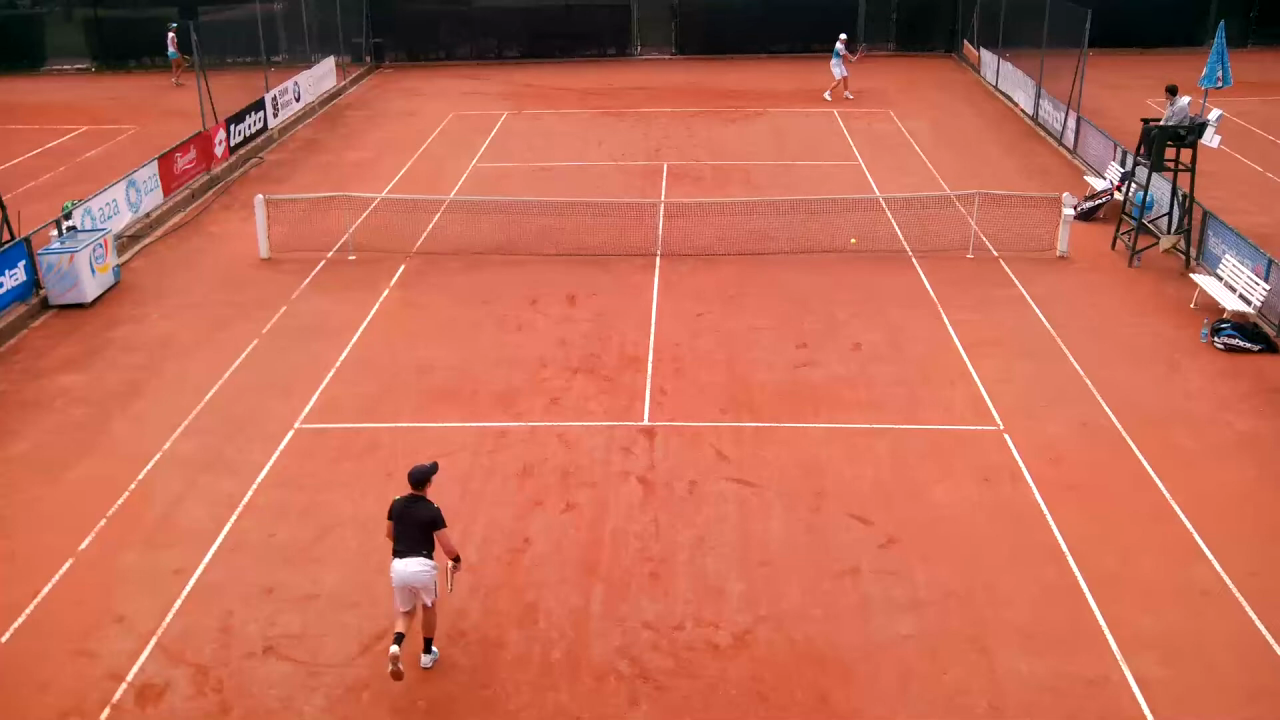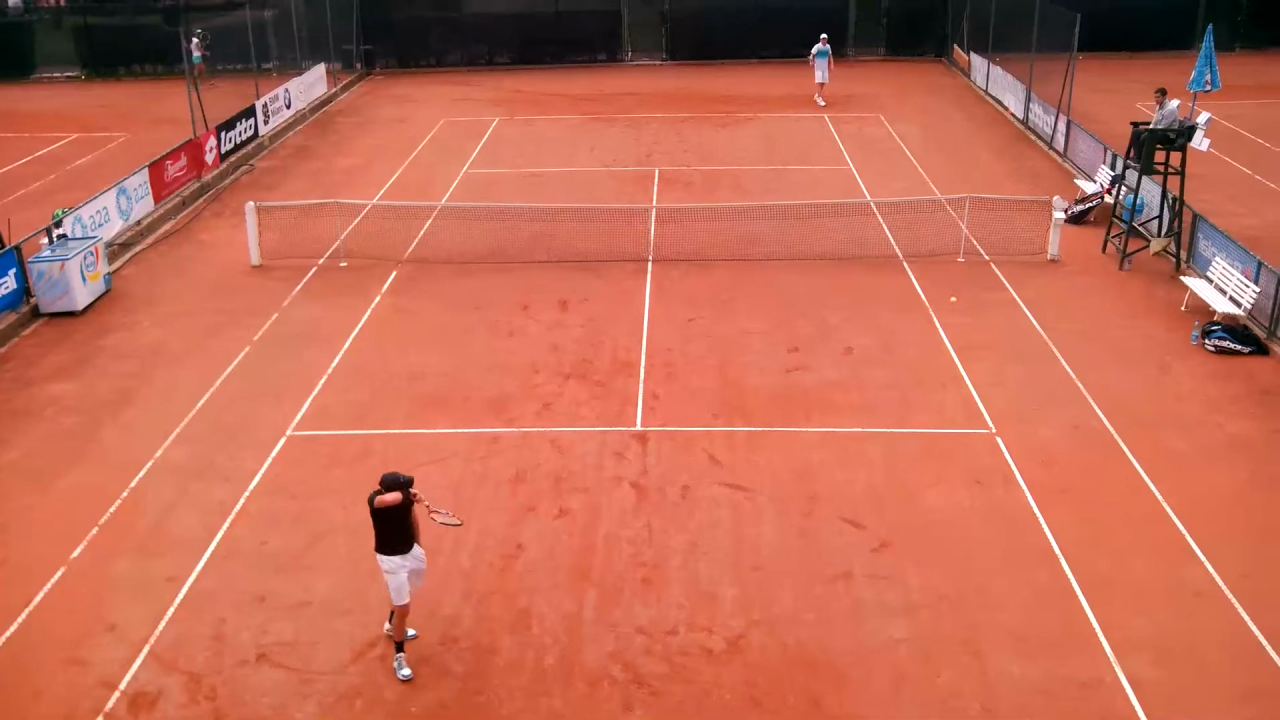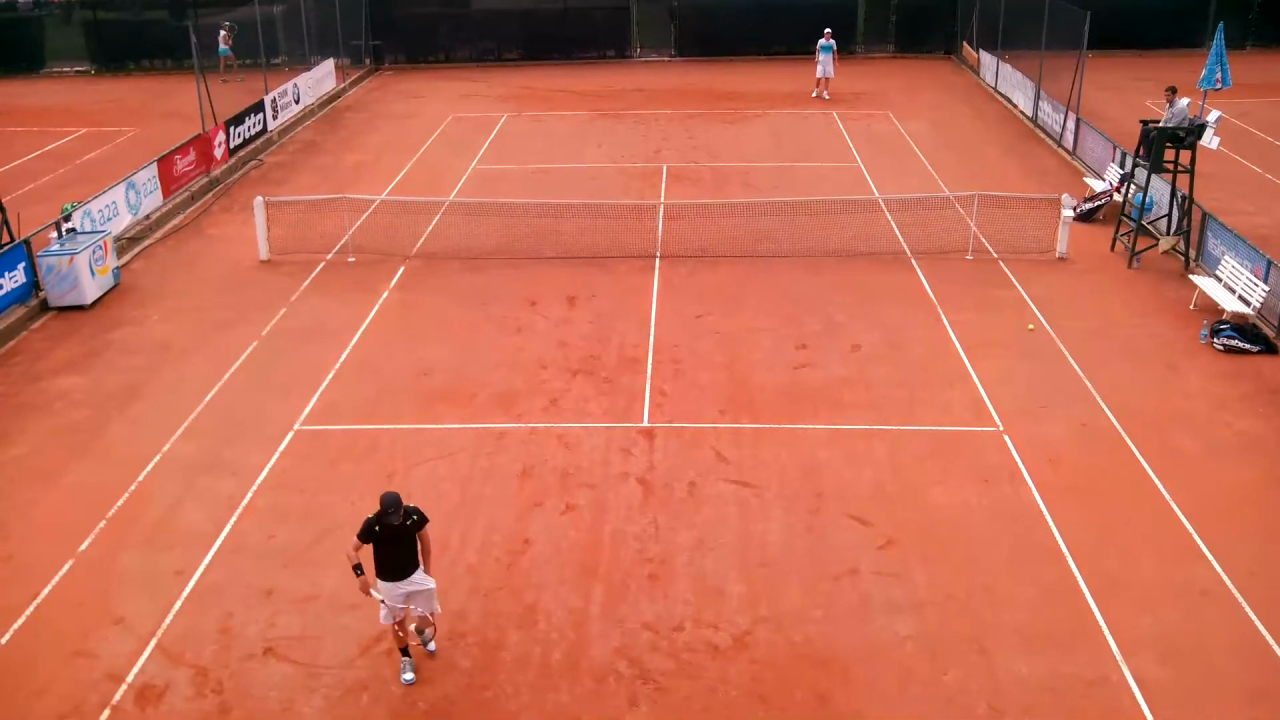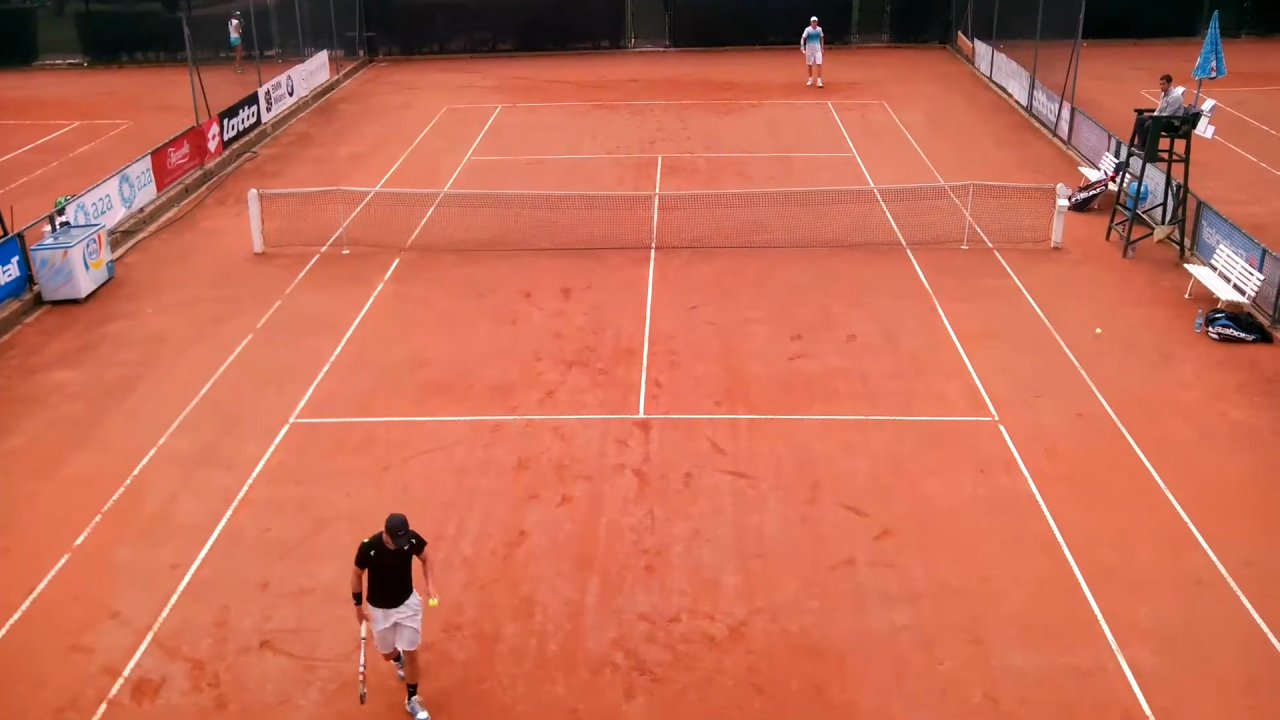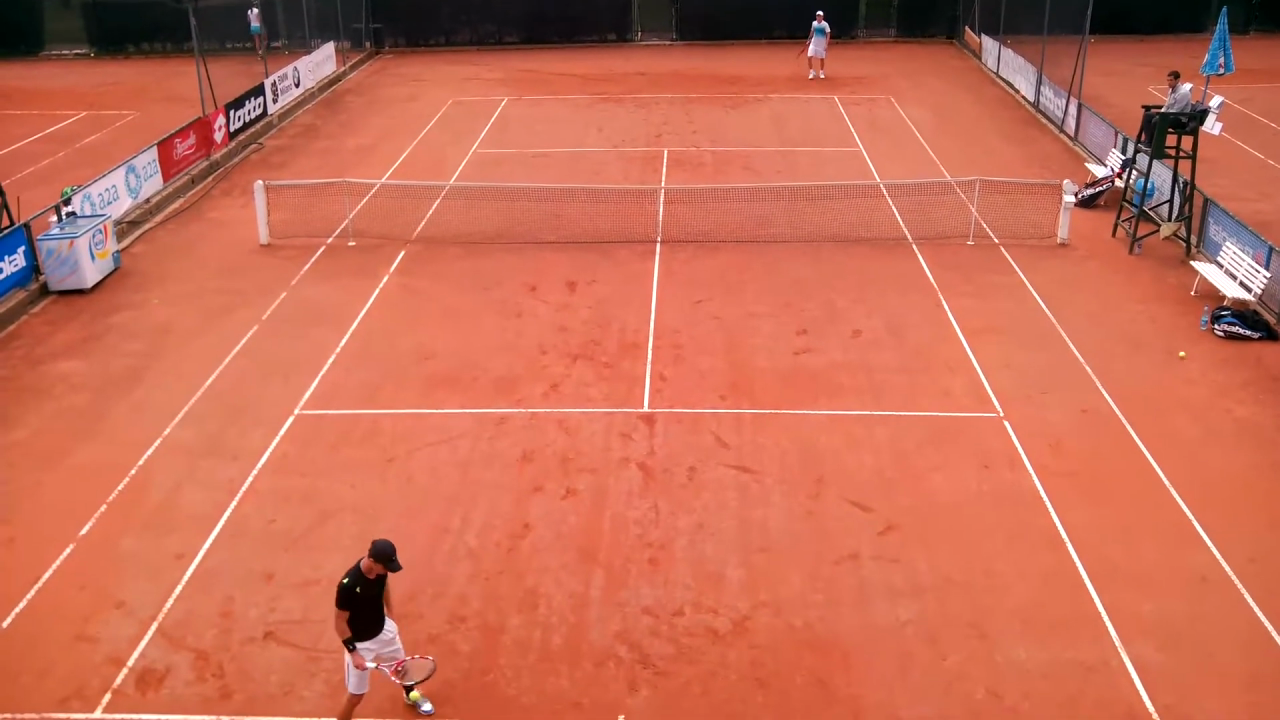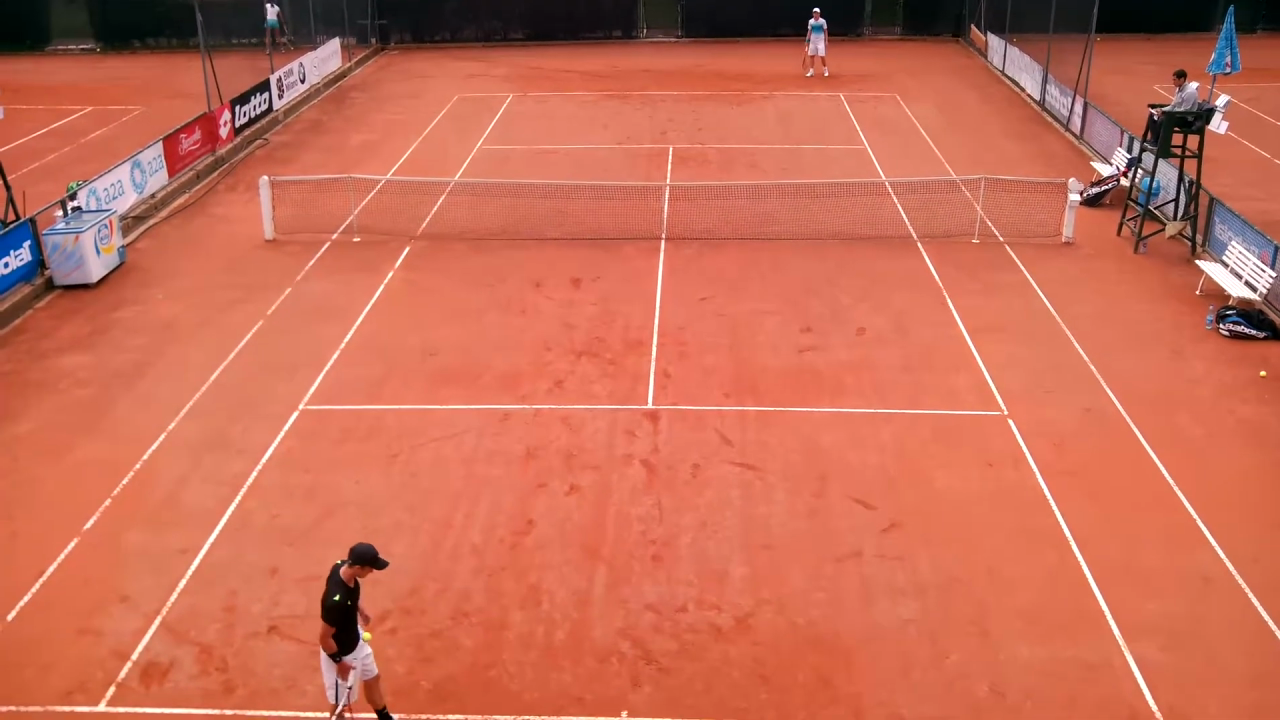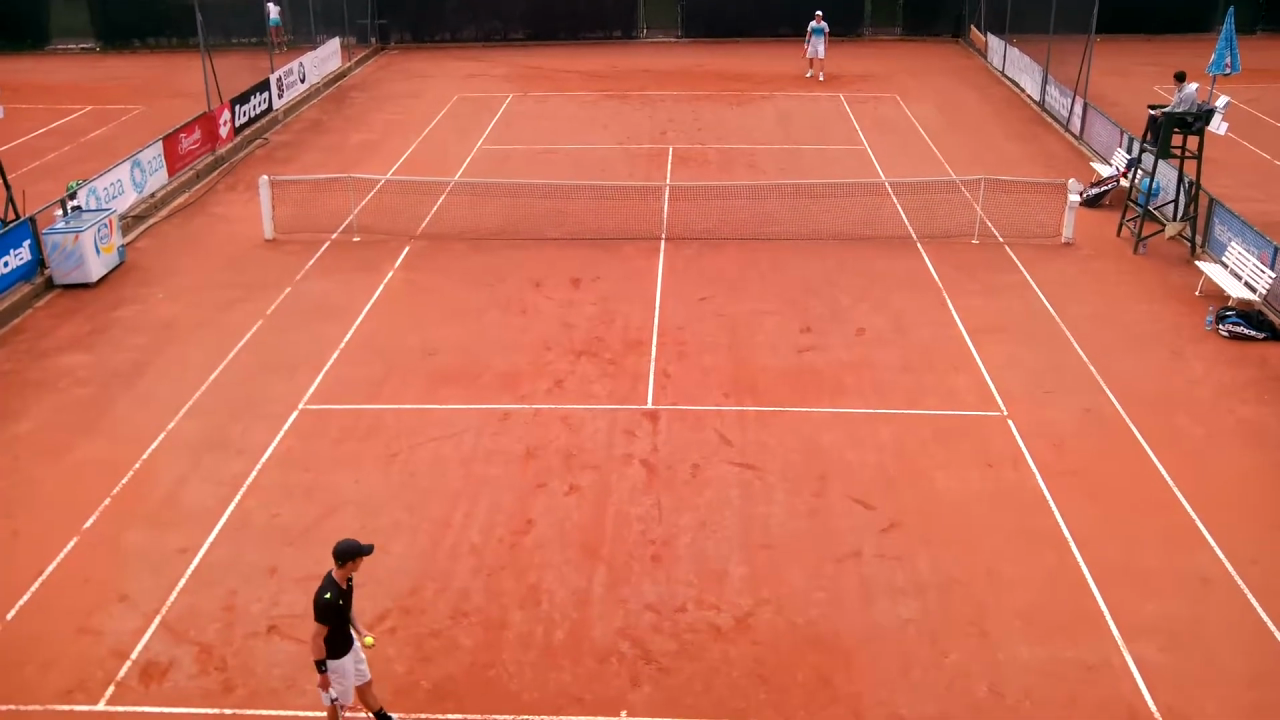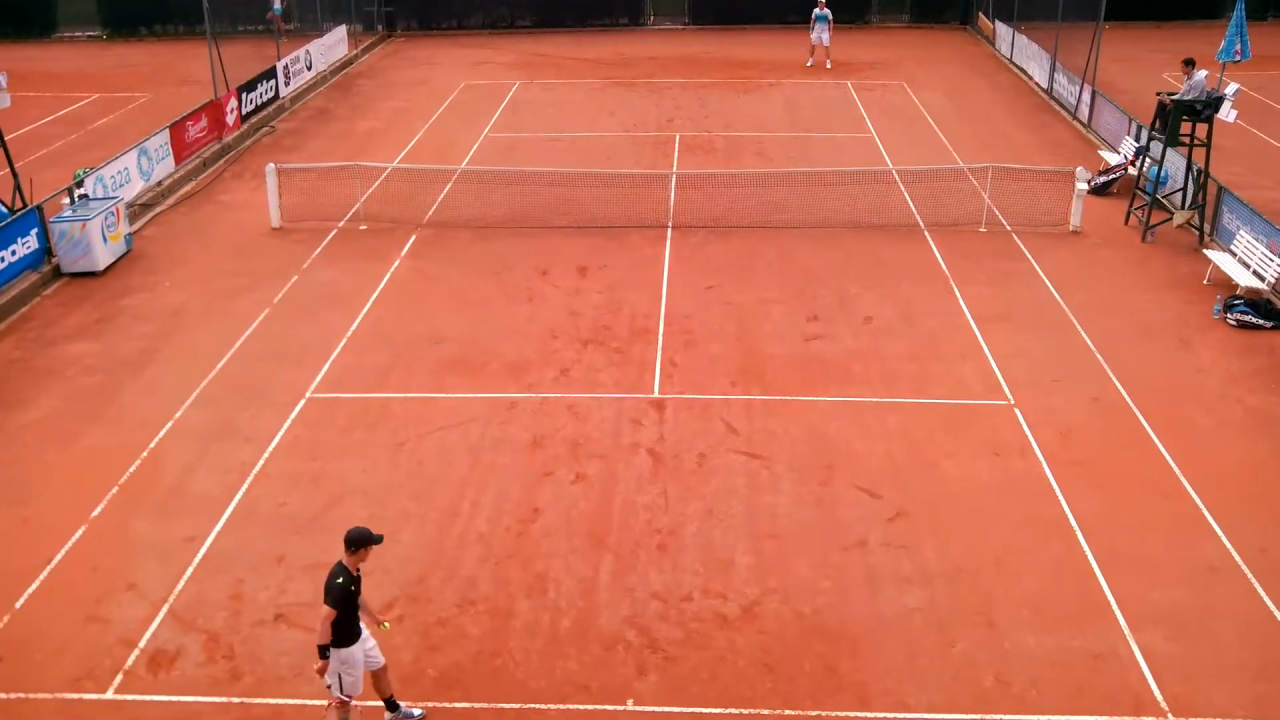
dt=0.5s
person 1, frame 1
left shoulder: (396, 504)
right shoulder: (432, 511)
right elbow: (447, 548)
right wrist: (457, 561)
left hip: (398, 566)
right hip: (422, 566)
left knee: (405, 612)
right knee: (429, 607)
left ankle: (396, 645)
right ankle: (427, 653)
person 1, frame 2
left shoulder: (404, 494)
right shoulder: (376, 500)
right elbow: (389, 500)
left wrist: (417, 542)
right wrist: (408, 494)
left hip: (410, 551)
right hip: (391, 559)
left knee: (402, 592)
right knee: (403, 608)
left ankle: (393, 625)
right ankle: (399, 657)
person 1, frame 3
left shoulder: (413, 514)
right shoulder: (372, 524)
left elbow: (424, 541)
right elbow: (352, 550)
left wrist: (426, 570)
right wrist: (360, 574)
left hip: (415, 576)
right hip: (388, 583)
left knee: (428, 620)
right knee: (397, 624)
left ankle: (419, 630)
right ankle: (406, 659)
person 1, frame 4
left shoulder: (412, 539)
right shoulder: (369, 547)
left elbow: (425, 559)
right elbow: (356, 575)
left wrist: (430, 586)
right wrist: (358, 605)
left hip: (407, 603)
right hip: (380, 609)
left knee: (411, 653)
right knee: (387, 653)
left ankle: (412, 700)
right ankle: (398, 658)
person 1, frame 5
left shoulder: (380, 568)
right shoulder: (348, 585)
right elbow: (340, 621)
left wrist: (391, 614)
right wrist: (353, 652)
left hip: (383, 630)
right hip: (361, 642)
right knee: (357, 694)
left ankle: (411, 696)
person 1, frame 6
left shoulder: (344, 567)
right shoulder: (336, 600)
right elbow: (324, 638)
left wrist: (361, 611)
right wrist: (339, 662)
left hip: (356, 640)
right hip: (341, 653)
left knee: (373, 679)
right knee: (342, 701)
person 1, frame 7
left shoulder: (346, 578)
right shoulder: (327, 598)
right elbow: (317, 639)
left wrist: (360, 630)
right wrist: (323, 673)
left hip: (349, 645)
right hip: (333, 657)
left knee: (365, 685)
right knee: (338, 703)
person 1, frame 8
left shoulder: (353, 569)
right shoulder: (339, 583)
right elbow: (325, 623)
left wrist: (374, 616)
right wrist: (324, 658)
left hip: (359, 632)
right hip: (343, 646)
left knee: (380, 669)
right knee: (347, 694)
